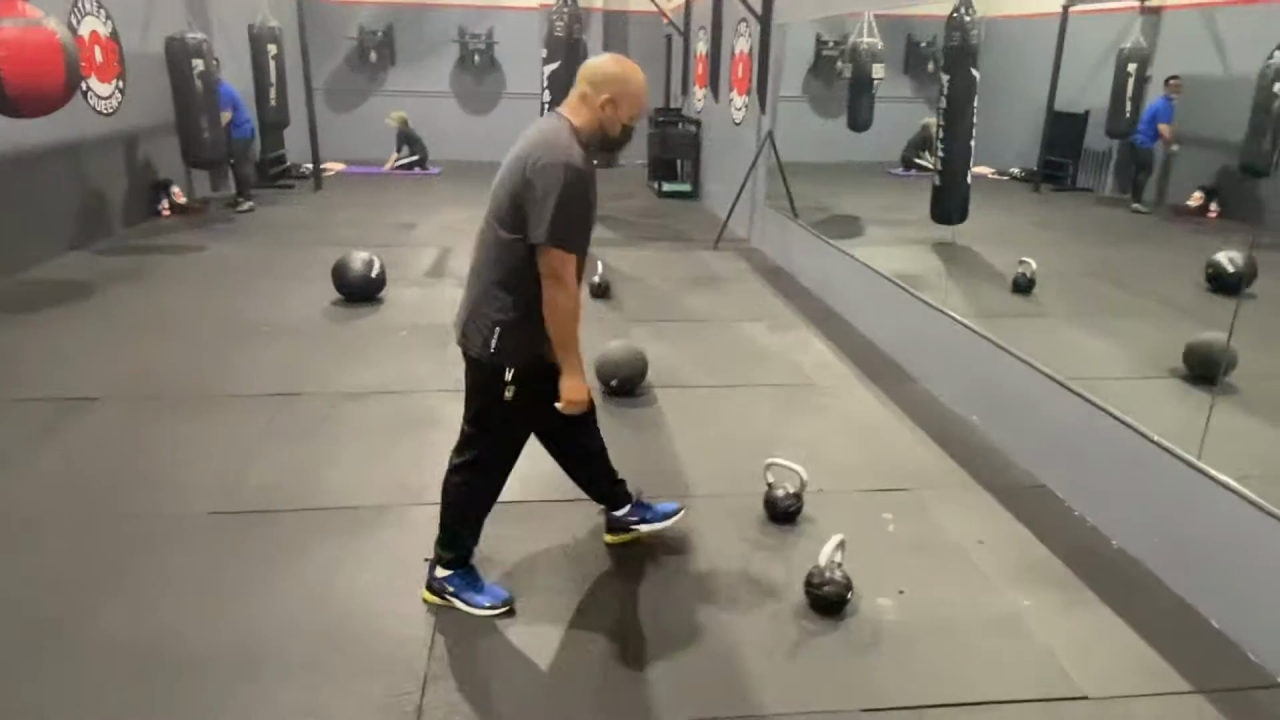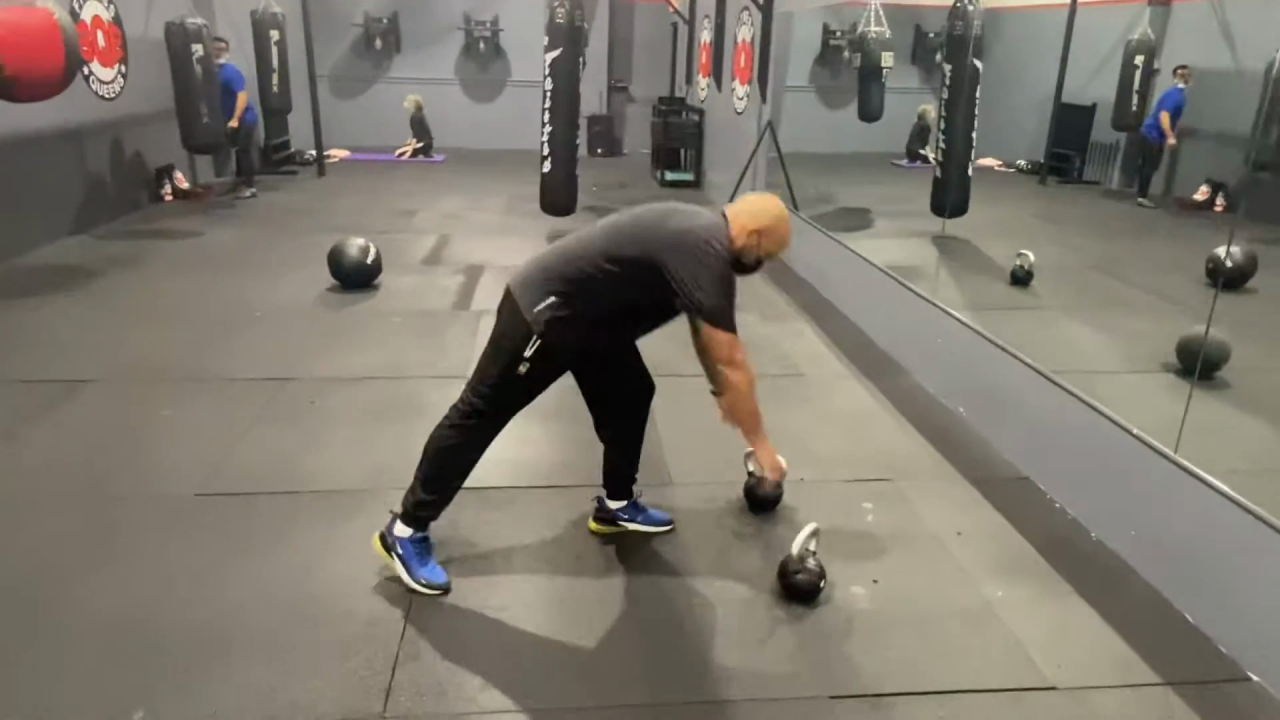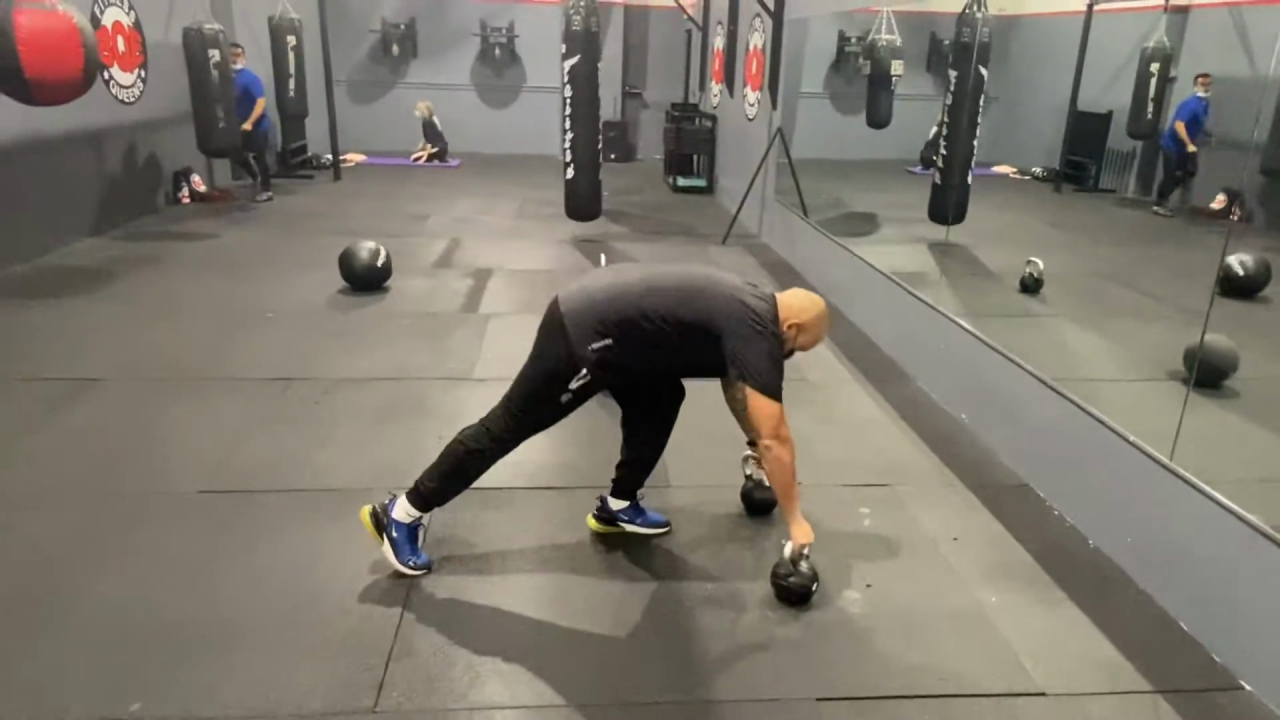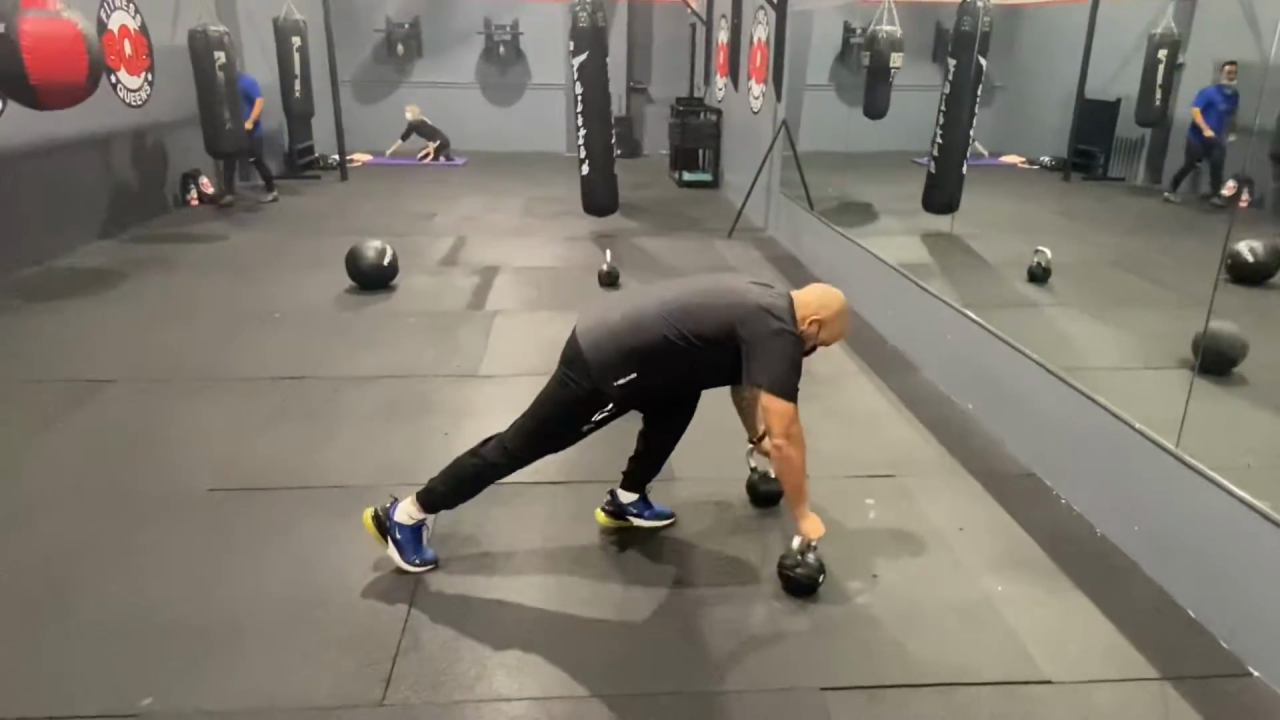
dt=0.4s
person 1, frame 1
left shoulder: (557, 138)
right shoulder: (563, 165)
right elbow: (559, 279)
right wrist: (571, 369)
left hip: (534, 325)
right hip: (503, 338)
left knee: (574, 418)
right knee: (485, 453)
left ankle: (620, 510)
right ankle: (447, 569)
person 1, frame 2
left shoulder: (707, 234)
right shoulder: (704, 255)
left elbow: (710, 336)
right elbow: (732, 365)
left wrist: (722, 392)
right wrist: (759, 443)
right hip: (542, 309)
left knee: (631, 396)
right knee: (480, 413)
left ankle: (616, 504)
right ankle: (407, 532)
person 1, frame 3
left shoulder: (748, 309)
right shoulder: (757, 331)
left elbow: (734, 384)
right elbow: (775, 438)
left wrist: (757, 444)
right wrist: (794, 519)
left hip: (601, 315)
right hip: (584, 333)
left knee: (661, 402)
right knee: (507, 426)
left ankle: (617, 506)
right ankle: (400, 515)
person 1, frame 4
left shoulder: (763, 307)
right shoulder: (777, 334)
left elbow: (741, 379)
right elbow: (788, 437)
left wrist: (758, 437)
right wrist: (803, 517)
left hip: (609, 334)
right hip: (603, 364)
left knee: (680, 399)
right knee: (520, 445)
left ankle: (627, 500)
right ankle: (404, 516)
